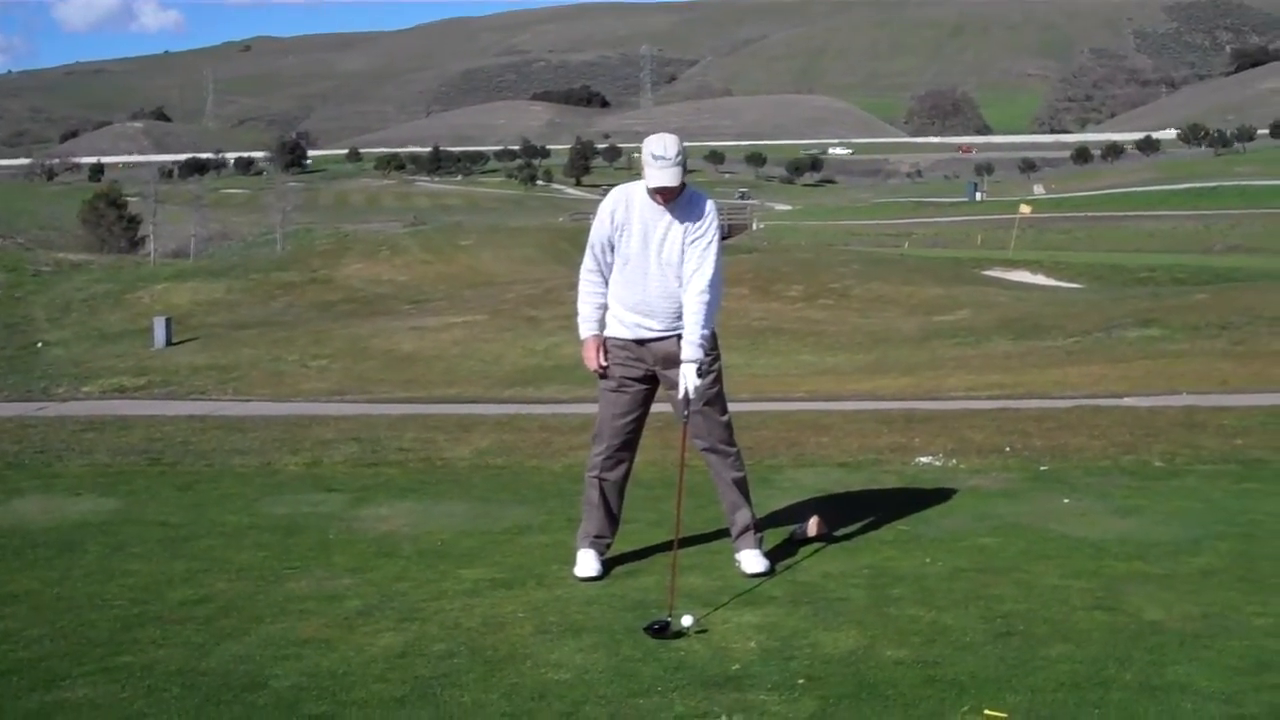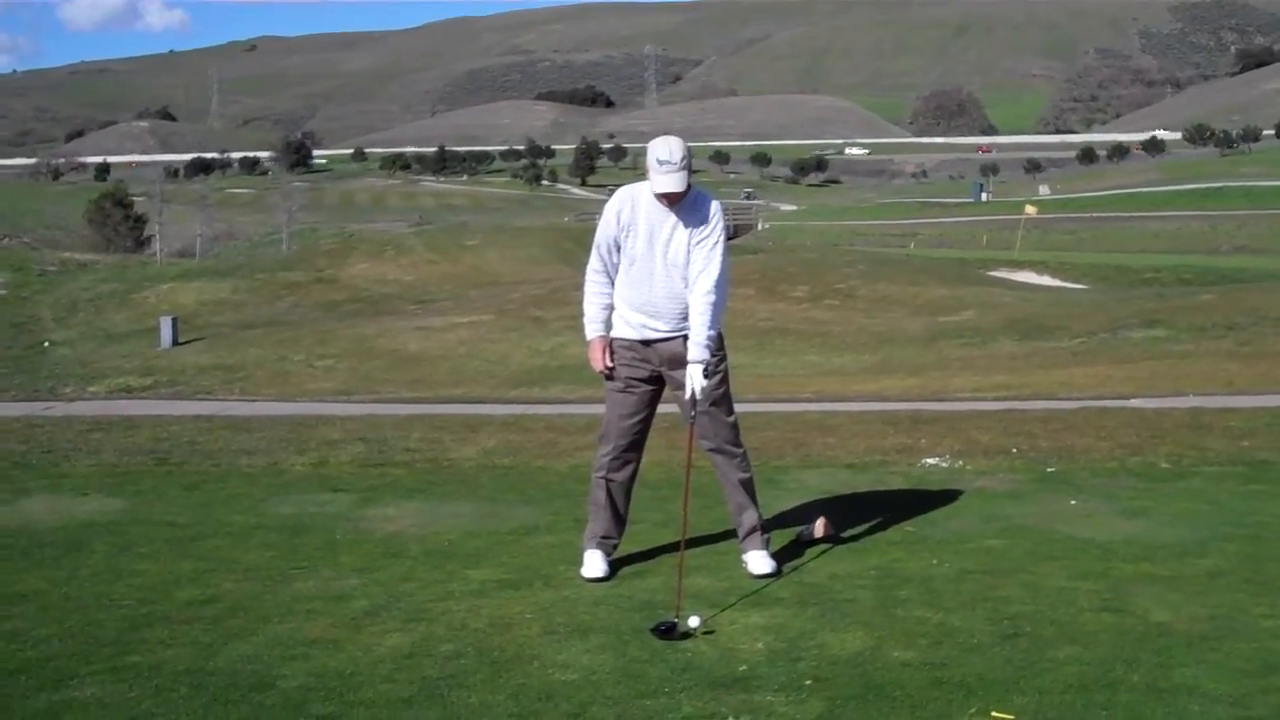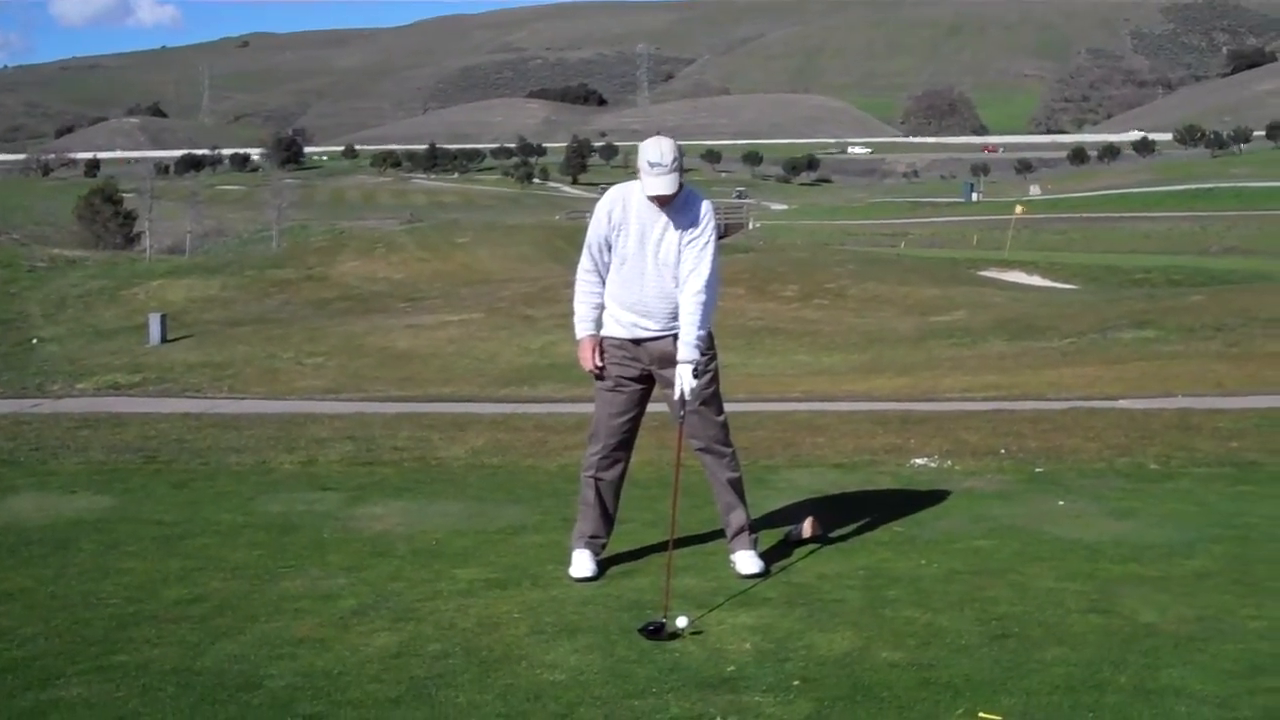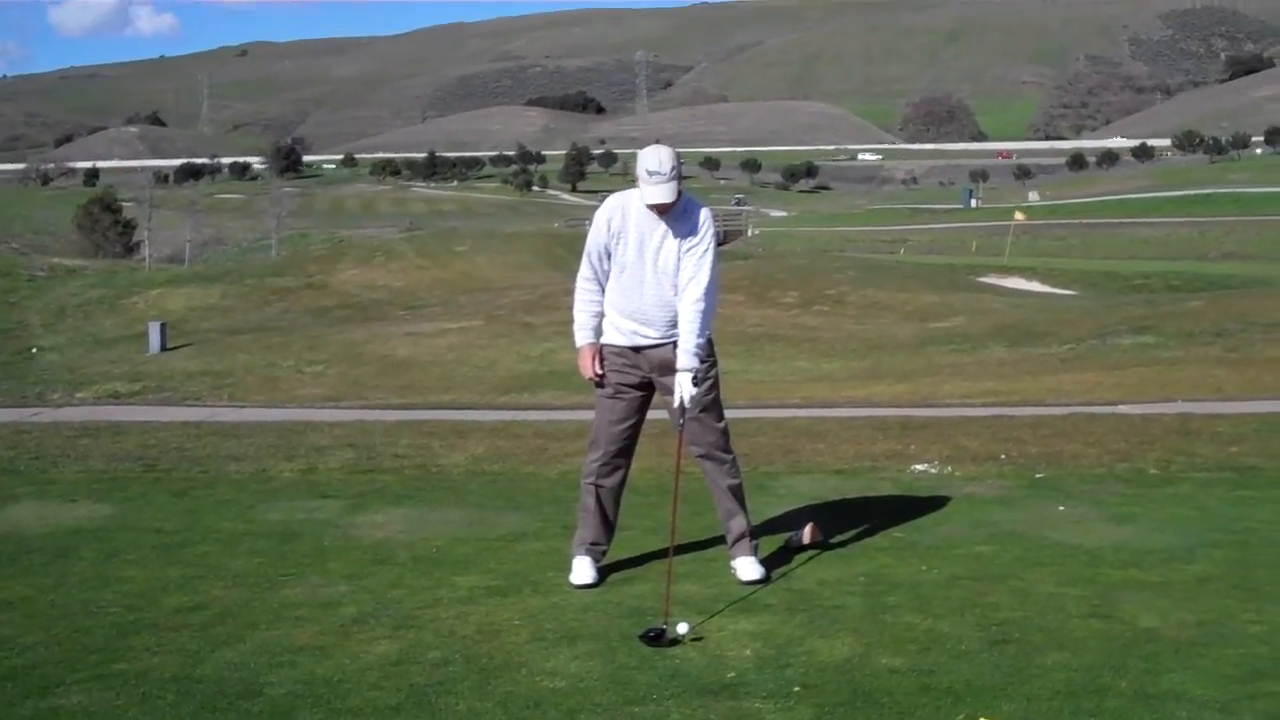
dt=0.1s
person 1, frame 1
left shoulder: (702, 210)
right shoulder: (618, 202)
left elbow: (701, 286)
right elbow: (594, 270)
left wrist: (690, 357)
right wrist: (590, 331)
left hip: (685, 342)
right hip: (625, 343)
left knee: (717, 441)
right knee: (609, 445)
left ankle: (746, 541)
right ankle: (591, 544)
person 1, frame 2
left shoulder: (708, 211)
right shoulder: (623, 203)
left elbow: (707, 286)
right elbow: (601, 271)
left wrist: (698, 356)
right wrist: (596, 331)
left hip: (692, 342)
right hip: (632, 343)
left knee: (723, 441)
right knee: (616, 446)
left ankle: (753, 540)
right ankle: (598, 544)
person 1, frame 3
left shoulder: (699, 210)
right shoulder: (615, 202)
left elbow: (697, 287)
right elbow: (591, 270)
left wrist: (687, 356)
right wrist: (586, 331)
left hip: (682, 341)
right hip: (622, 342)
left knee: (713, 441)
right knee: (606, 445)
left ankle: (742, 541)
right ankle: (586, 544)
person 1, frame 4
left shoulder: (698, 218)
right shoulder: (614, 211)
left elbow: (696, 293)
right elbow: (591, 278)
left wrist: (687, 364)
right wrist: (586, 338)
left hip: (682, 348)
right hip: (622, 349)
left knee: (714, 447)
right knee: (606, 452)
left ankle: (742, 547)
right ankle: (587, 551)
